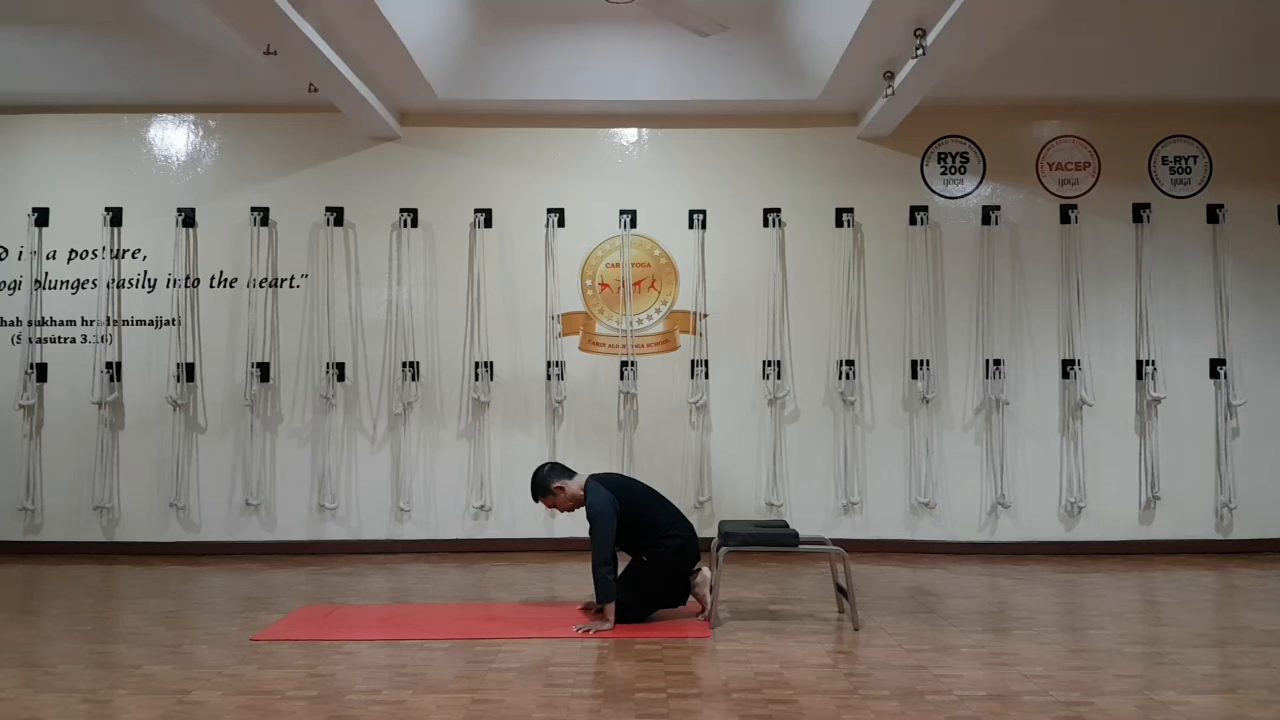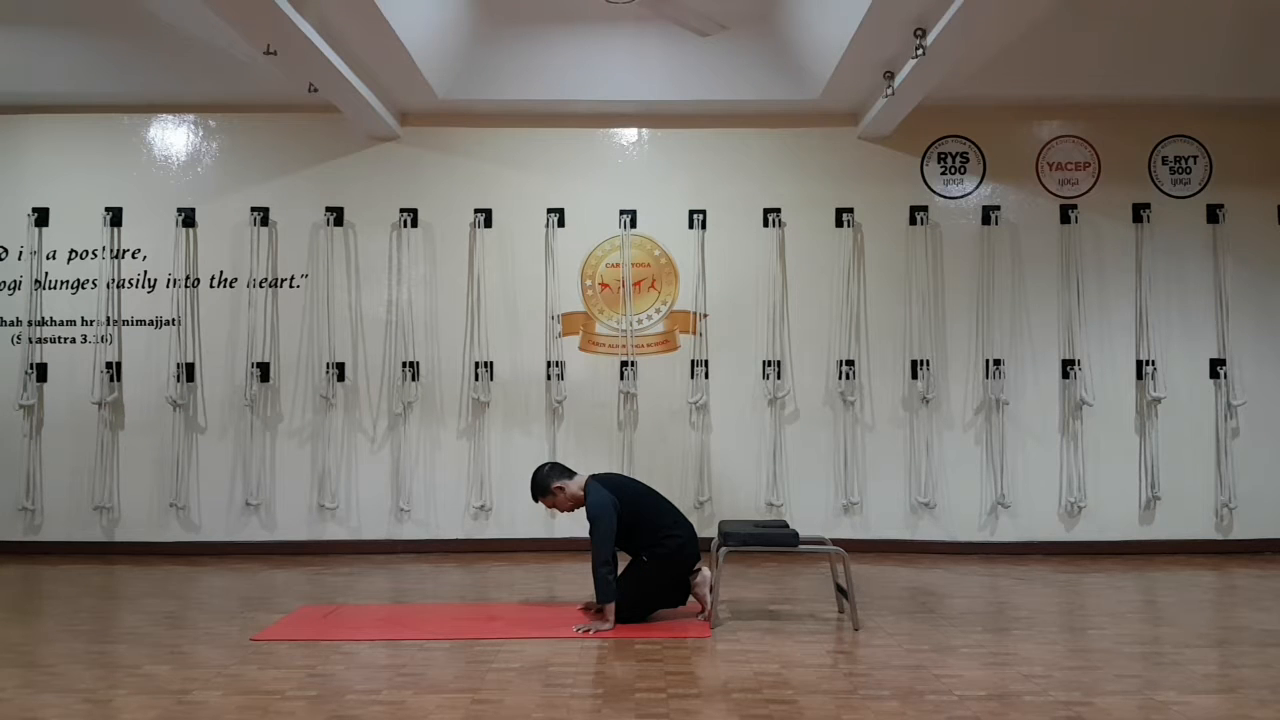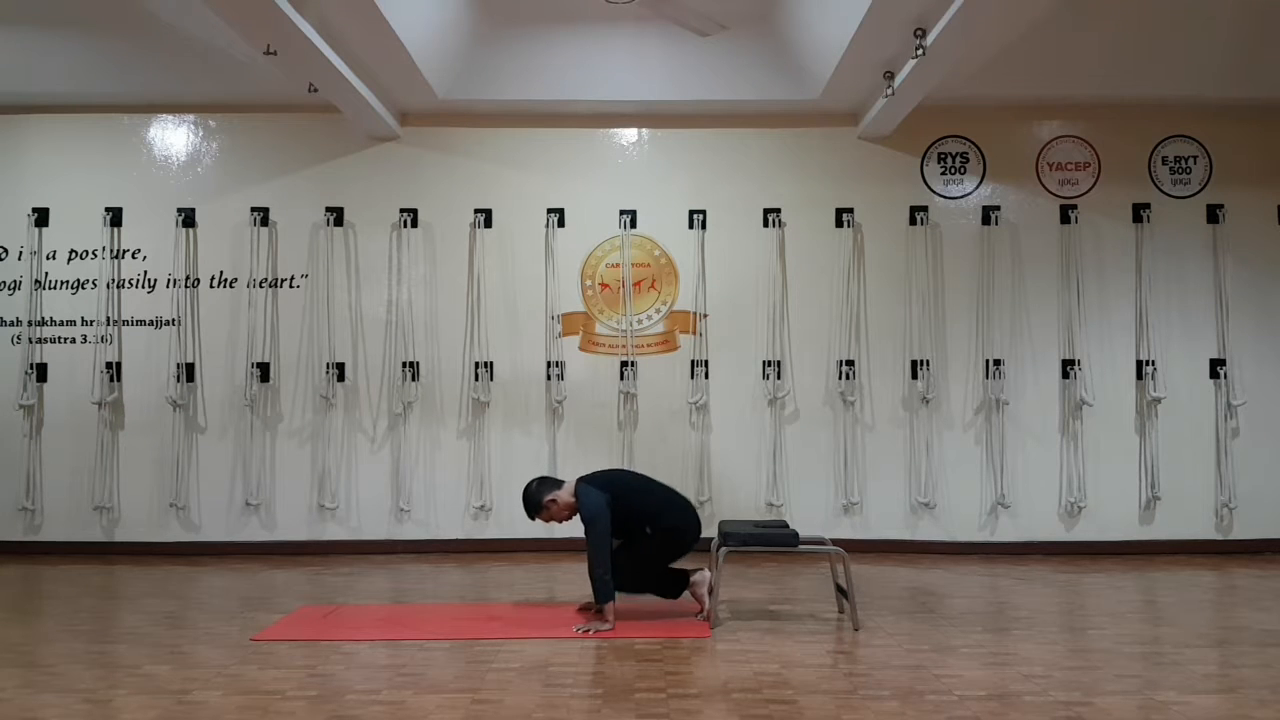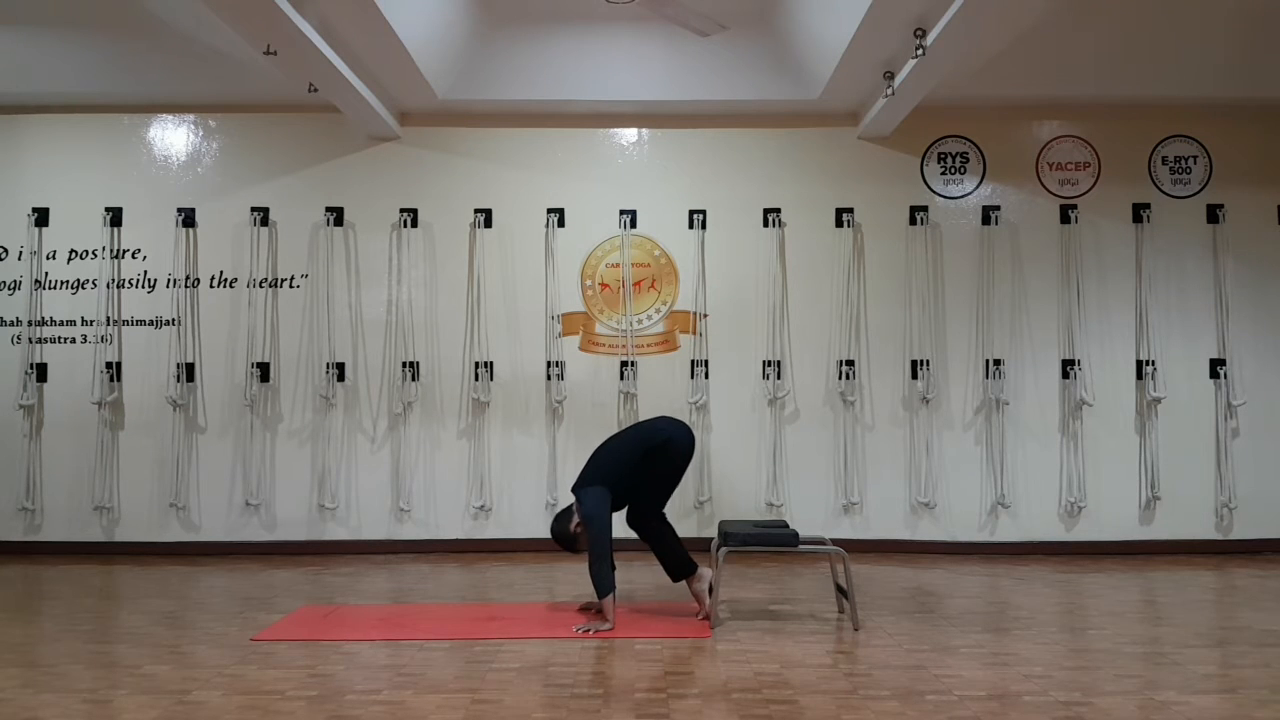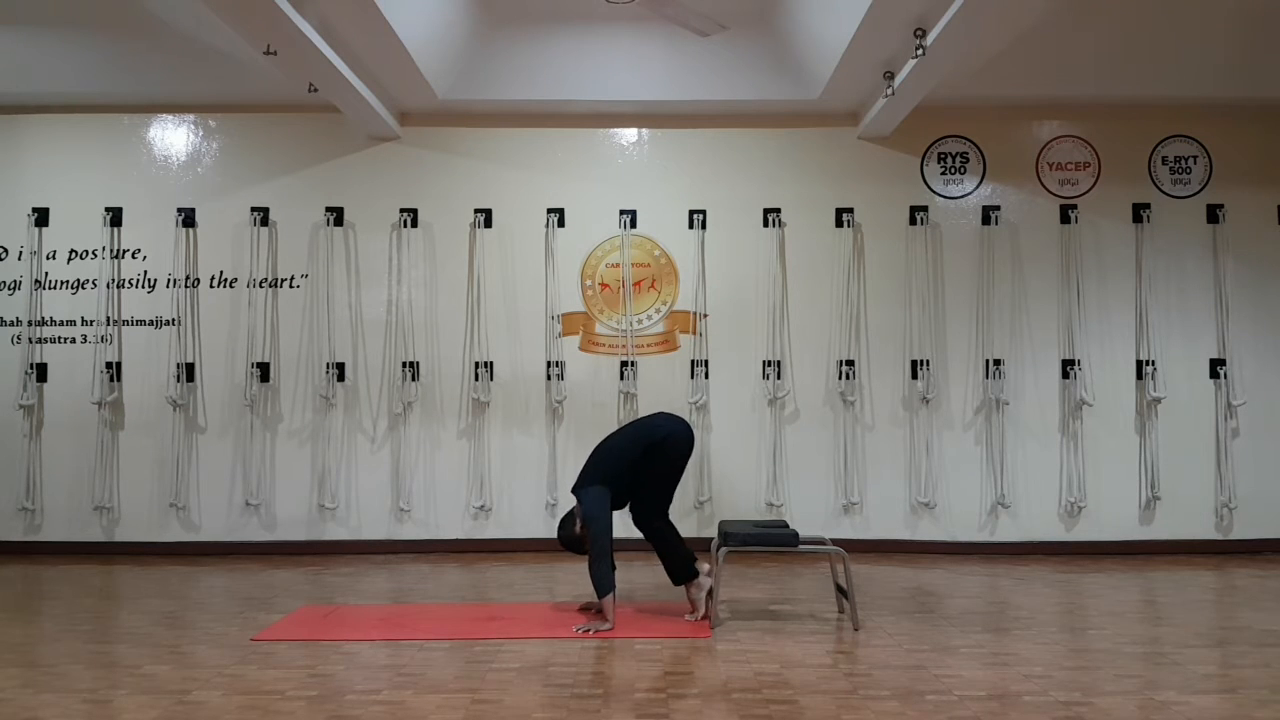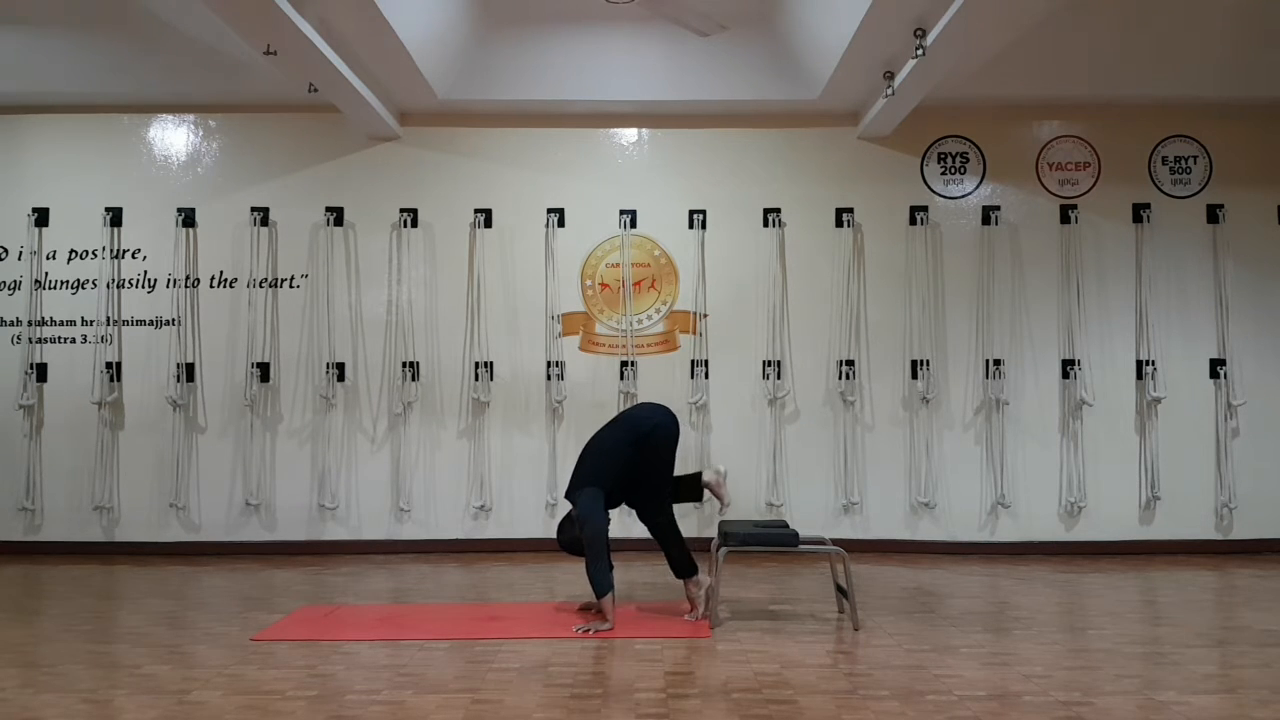
dt=0.7s
person 1, frame 1
left shoulder: (598, 501)
right shoulder: (598, 488)
left elbow: (602, 559)
right elbow: (607, 553)
left wrist: (608, 619)
right wrist: (605, 600)
left hip: (673, 547)
right hip: (675, 543)
left knee: (623, 609)
right knee: (622, 598)
left ankle: (692, 585)
right ankle: (692, 579)
person 1, frame 2
left shoulder: (599, 501)
right shoulder: (599, 489)
left elbow: (603, 559)
right elbow: (607, 553)
left wrist: (608, 619)
right wrist: (606, 601)
left hip: (673, 548)
right hip: (675, 543)
left knee: (622, 610)
right knee: (622, 597)
left ankle: (692, 585)
right ankle: (692, 579)
person 1, frame 3
left shoulder: (591, 501)
right shoulder: (588, 491)
left elbow: (599, 560)
right elbow: (602, 554)
left wrist: (607, 619)
right wrist: (603, 602)
left hip: (676, 526)
right hip: (675, 522)
left knee: (619, 574)
right knee: (618, 565)
left ankle: (692, 581)
right ankle: (693, 578)
person 1, frame 4
left shoulder: (591, 505)
right shoulder: (591, 498)
left elbow: (599, 558)
right elbow: (602, 553)
left wrist: (608, 619)
right wrist: (605, 603)
left hip: (670, 439)
right hip: (664, 438)
left knee: (644, 519)
right knee: (641, 518)
left ankle: (695, 576)
right ankle: (694, 575)
person 1, frame 5
left shoulder: (591, 504)
right shoulder: (593, 498)
left elbow: (599, 559)
right elbow: (603, 553)
left wrist: (608, 619)
right wrist: (606, 603)
left hip: (669, 435)
right hip: (663, 435)
left knee: (649, 518)
right knee: (646, 514)
left ankle: (694, 582)
right ankle: (695, 569)
person 1, frame 6
left shoulder: (587, 506)
right shoulder: (588, 501)
left elbow: (596, 561)
right elbow: (600, 554)
left wrist: (608, 619)
right wrist: (605, 603)
left hip: (654, 426)
right hip: (647, 425)
left knee: (654, 513)
right knee: (639, 499)
left ankle: (693, 582)
right ankle: (706, 481)
